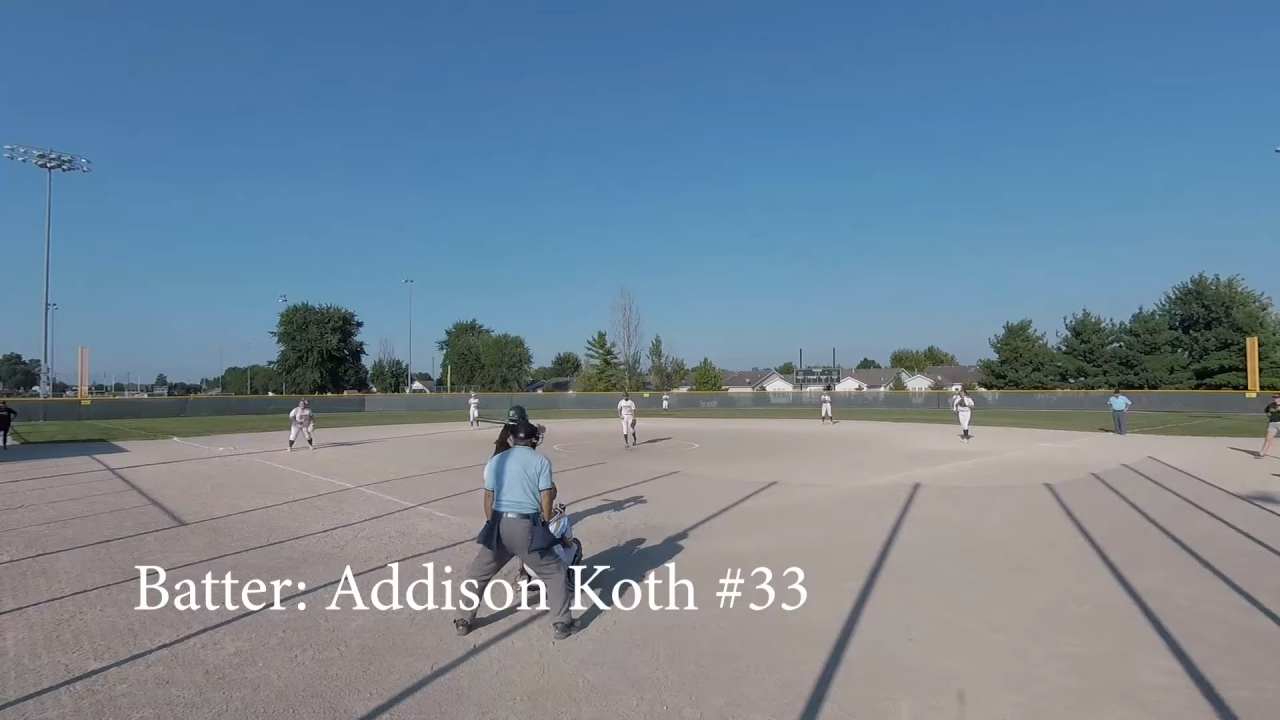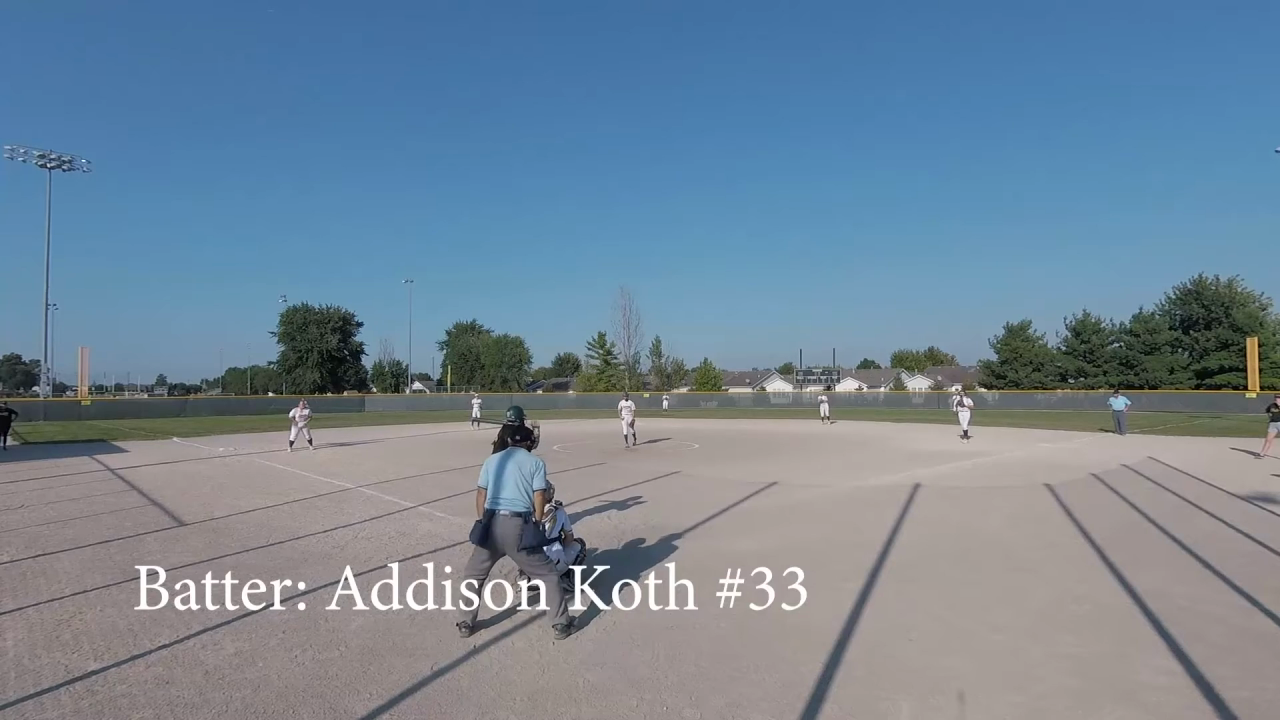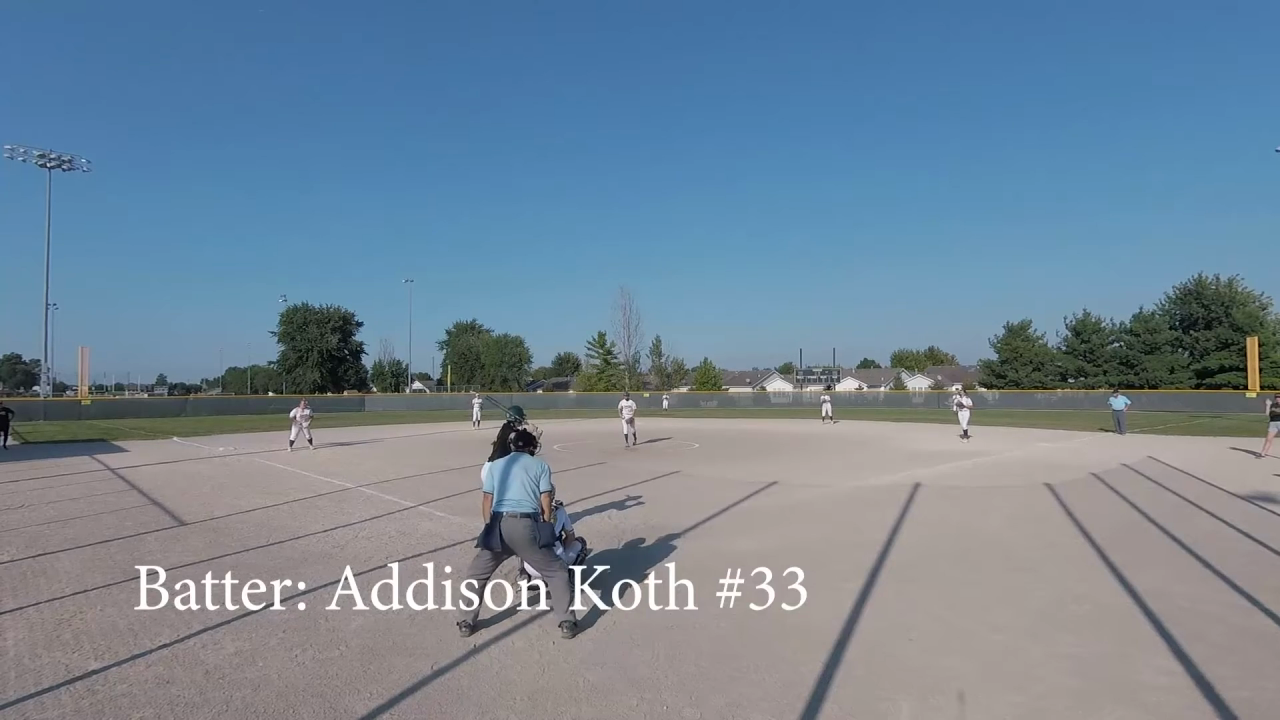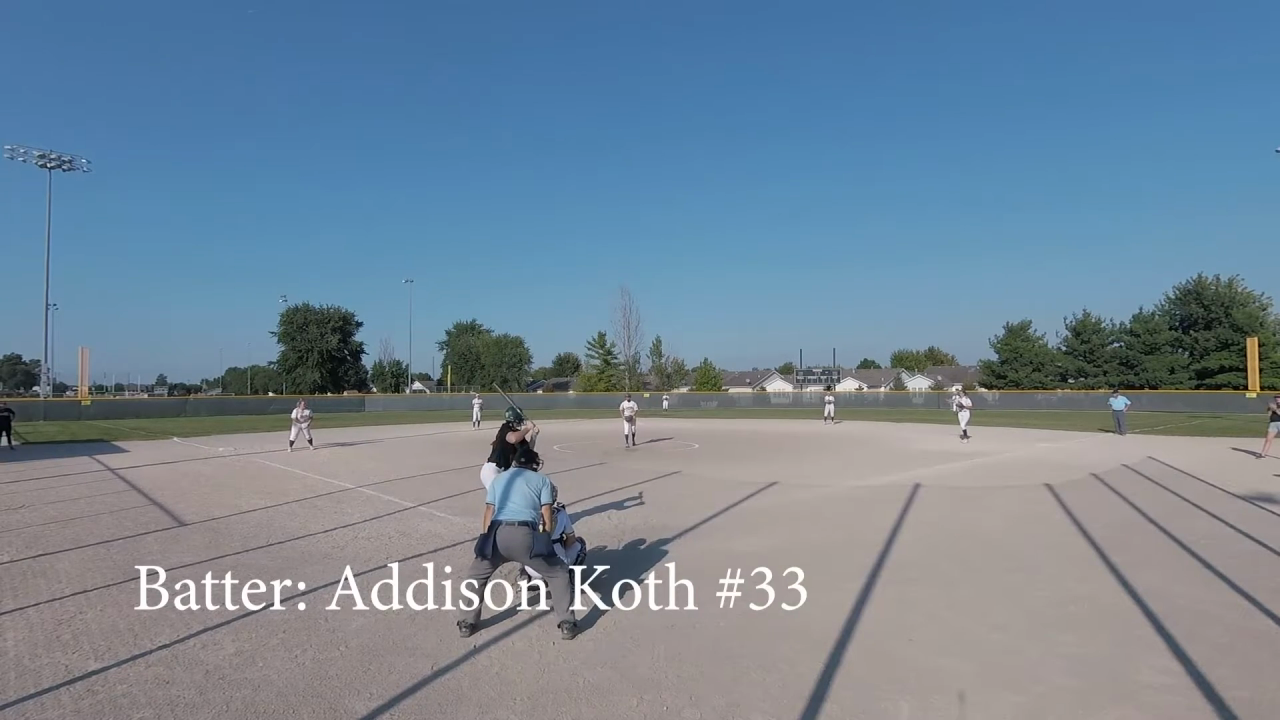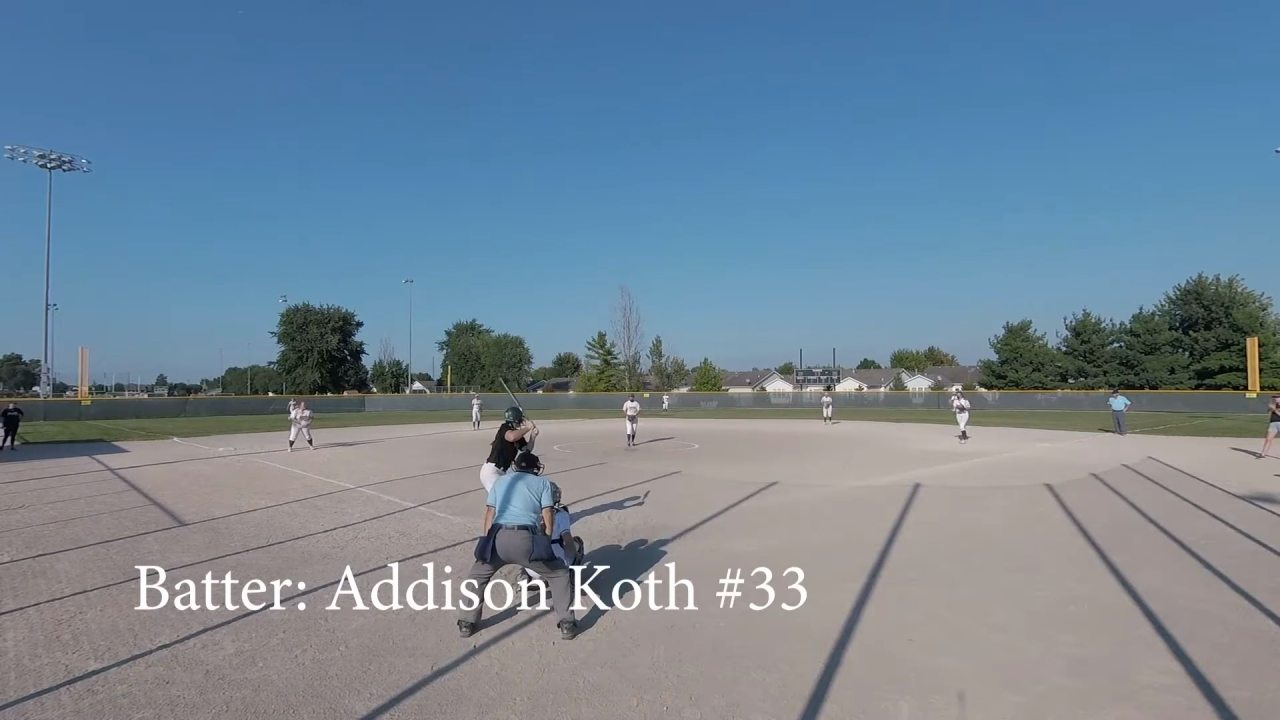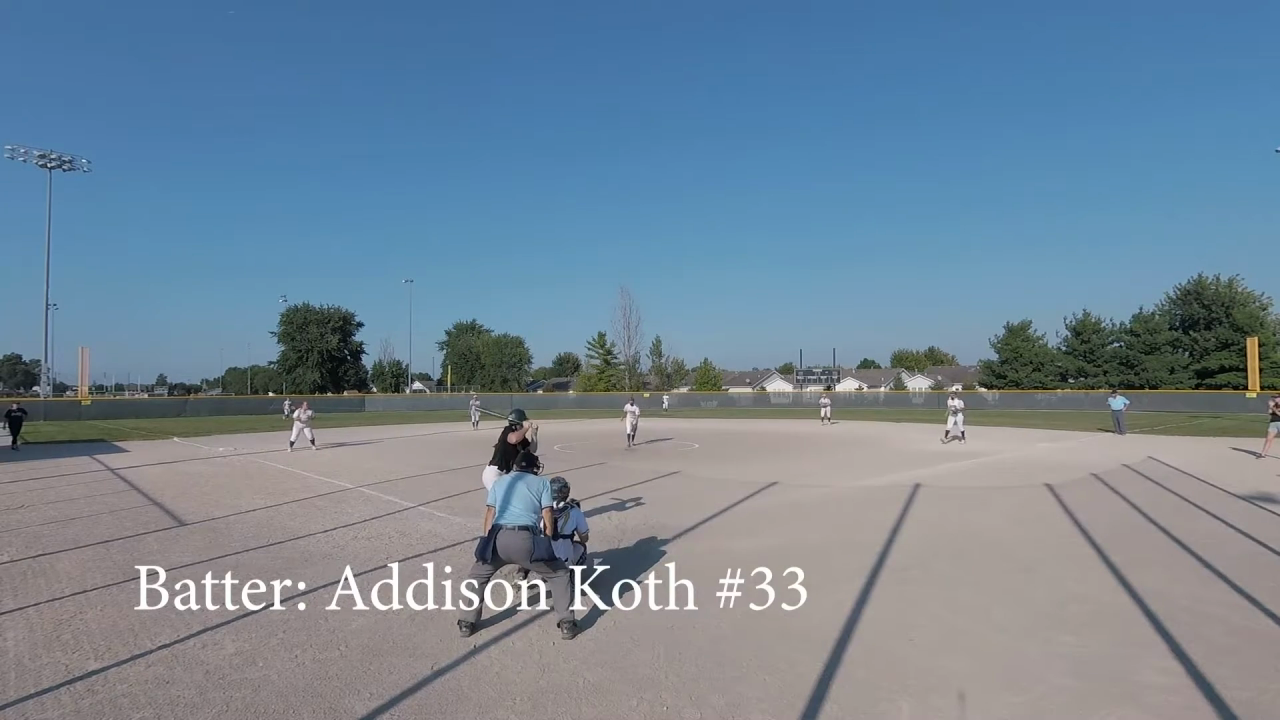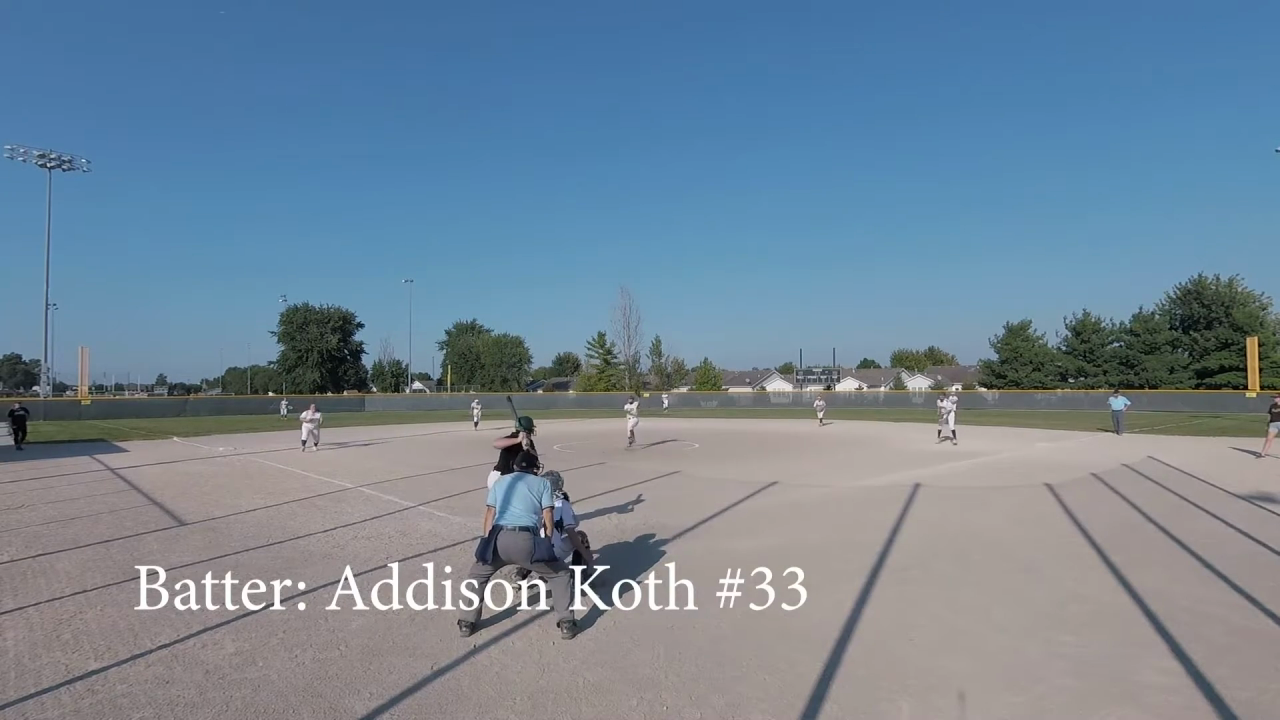
dt=0.5s
person 1, frame 1
left shoulder: (497, 460)
right shoulder: (541, 460)
left elbow: (488, 496)
right elbow: (546, 497)
right wrist: (545, 523)
left hip: (500, 525)
right hip: (527, 526)
left knee: (478, 573)
right knee: (555, 572)
left ankle: (464, 620)
right ankle: (561, 623)
person 1, frame 2
left shoulder: (492, 460)
right shoulder: (536, 462)
left elbow: (481, 494)
right elbow: (539, 497)
left wrist: (482, 523)
right wrist: (537, 525)
left hip: (492, 523)
right hip: (519, 525)
left knee: (474, 574)
right knee: (547, 574)
left ankle: (466, 623)
right ankle: (560, 624)
person 1, frame 3
left shoulder: (496, 465)
right shoulder: (540, 465)
left elbow: (487, 499)
right elbow: (546, 500)
left wrist: (489, 527)
left hip: (499, 525)
right hip: (527, 526)
left knee: (477, 574)
right knee: (556, 572)
left ankle: (466, 622)
right ankle: (566, 622)
person 1, frame 4
left shoulder: (499, 478)
right shoulder: (541, 480)
left elbow: (489, 510)
right elbow: (546, 513)
left wrist: (486, 539)
right wrist: (546, 541)
left hip: (498, 534)
right hip: (526, 535)
left knee: (476, 576)
right knee: (559, 573)
left ankle: (467, 623)
right ankle: (566, 624)
person 1, frame 5
left shoulder: (500, 481)
right shoulder: (542, 483)
left elbow: (490, 512)
right elbow: (547, 515)
left wrist: (487, 543)
left hip: (498, 538)
right hip: (525, 539)
left knee: (477, 576)
right knee: (560, 573)
left ankle: (467, 623)
right ankle: (567, 624)
person 1, frame 6
left shoulder: (500, 481)
right shoulder: (542, 483)
left elbow: (490, 513)
right elbow: (547, 515)
left wrist: (487, 543)
left hip: (498, 537)
right hip: (525, 539)
left knee: (477, 576)
right knee: (560, 573)
left ankle: (467, 623)
right ankle: (566, 624)
person 1, frame 7
left shoulder: (500, 481)
right shoulder: (543, 483)
left elbow: (490, 513)
right elbow: (548, 516)
left wrist: (487, 543)
left hip: (499, 538)
right hip: (527, 540)
left knee: (477, 576)
right knee: (560, 574)
left ankle: (467, 623)
right ankle: (566, 623)
